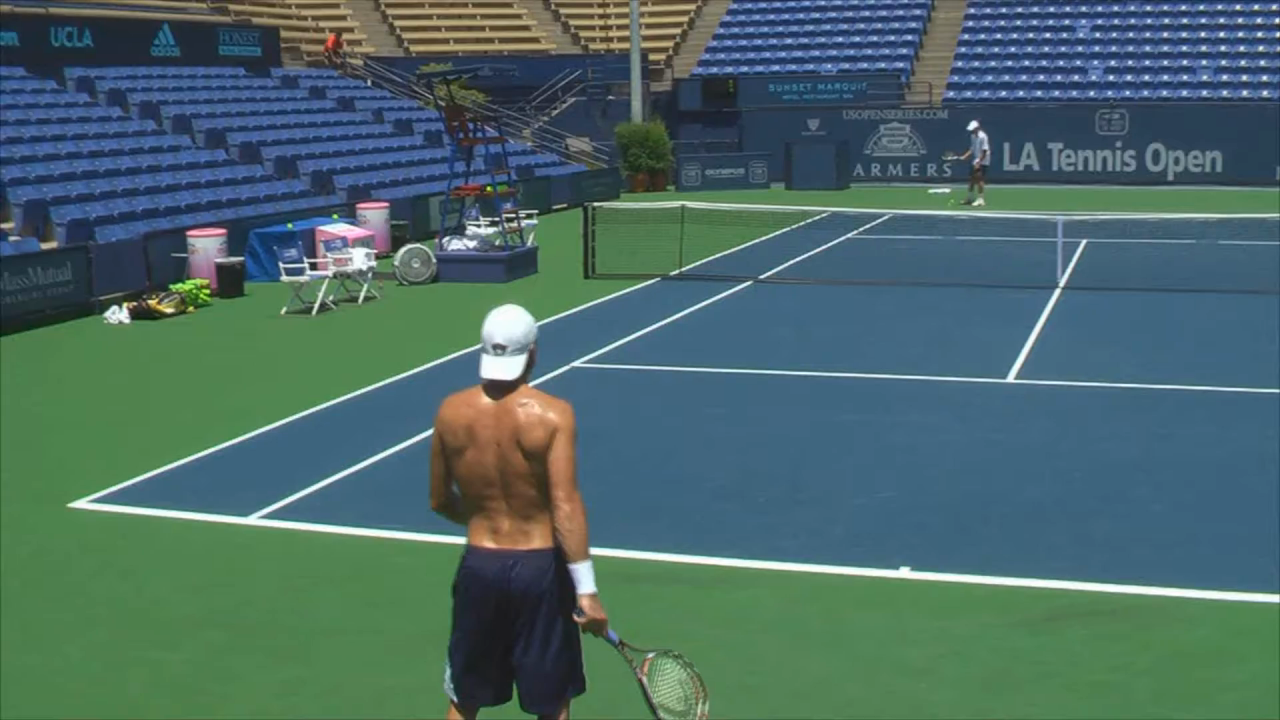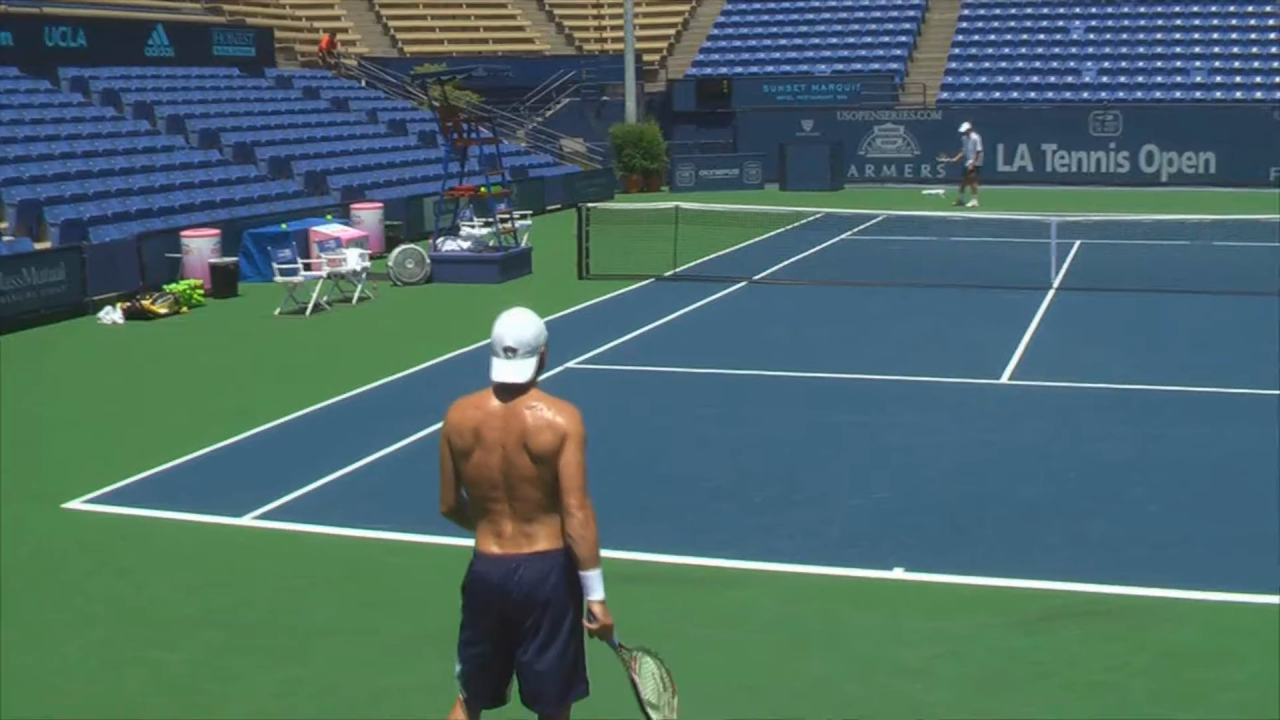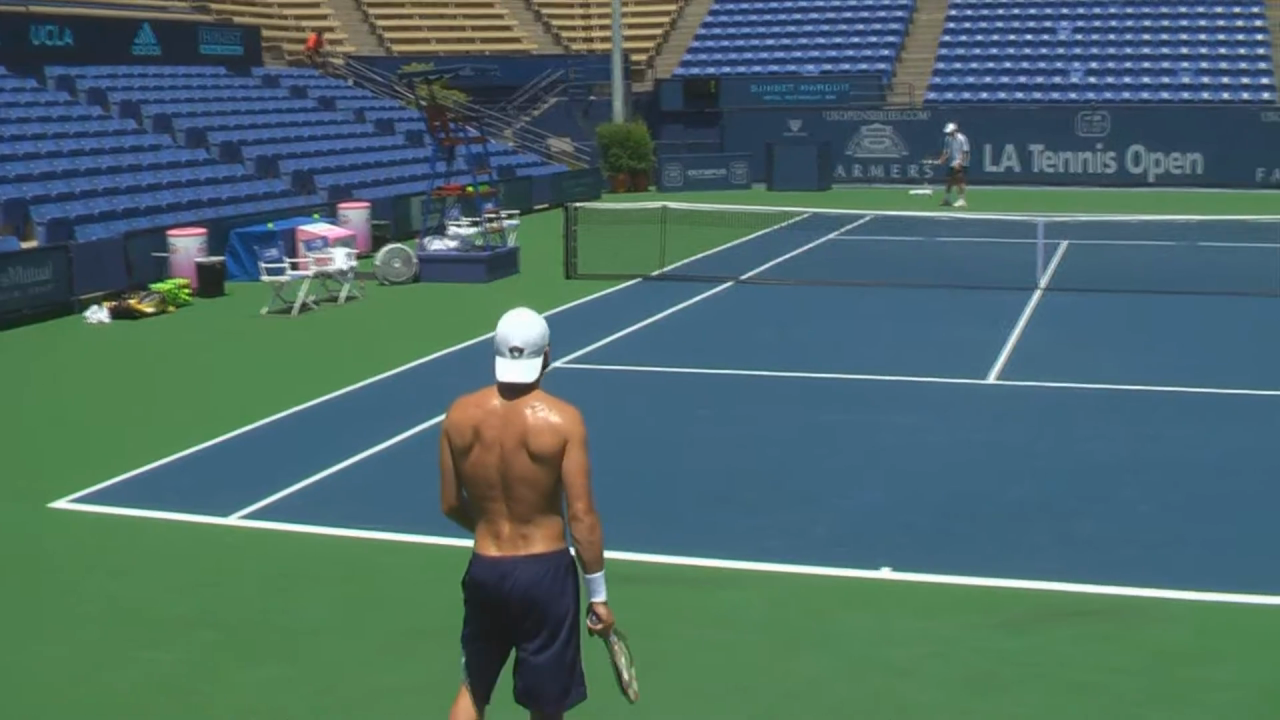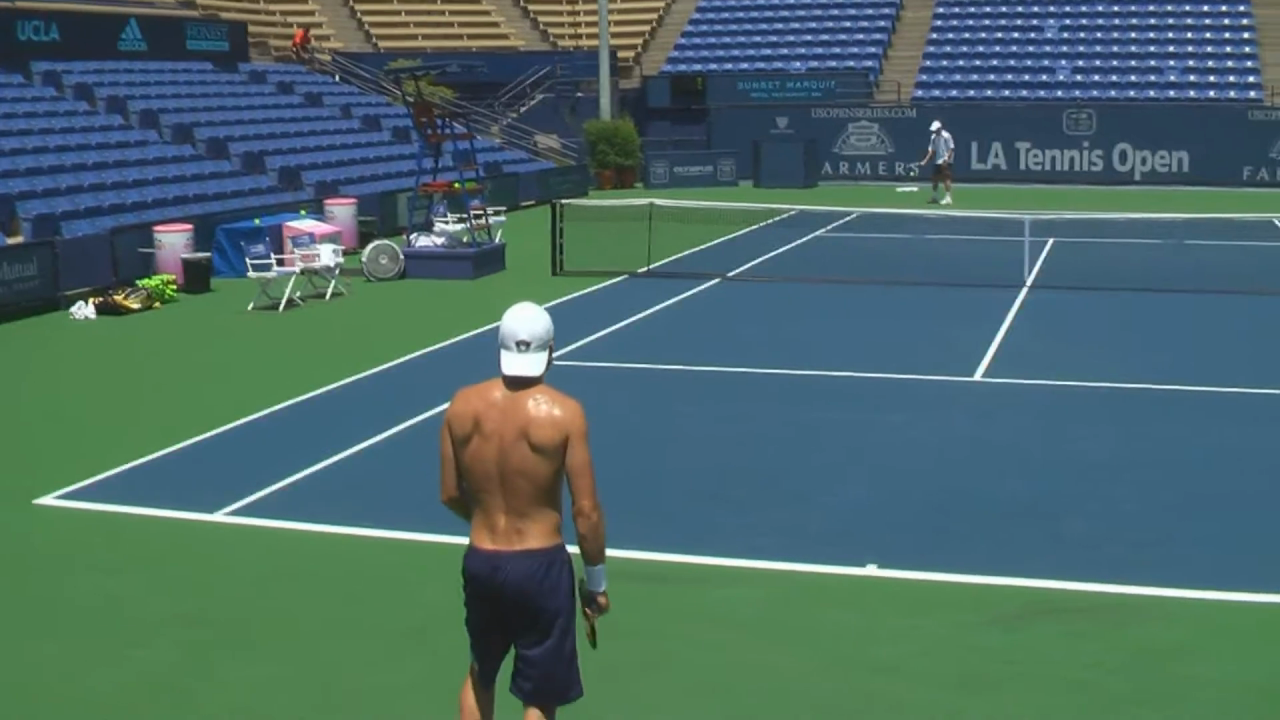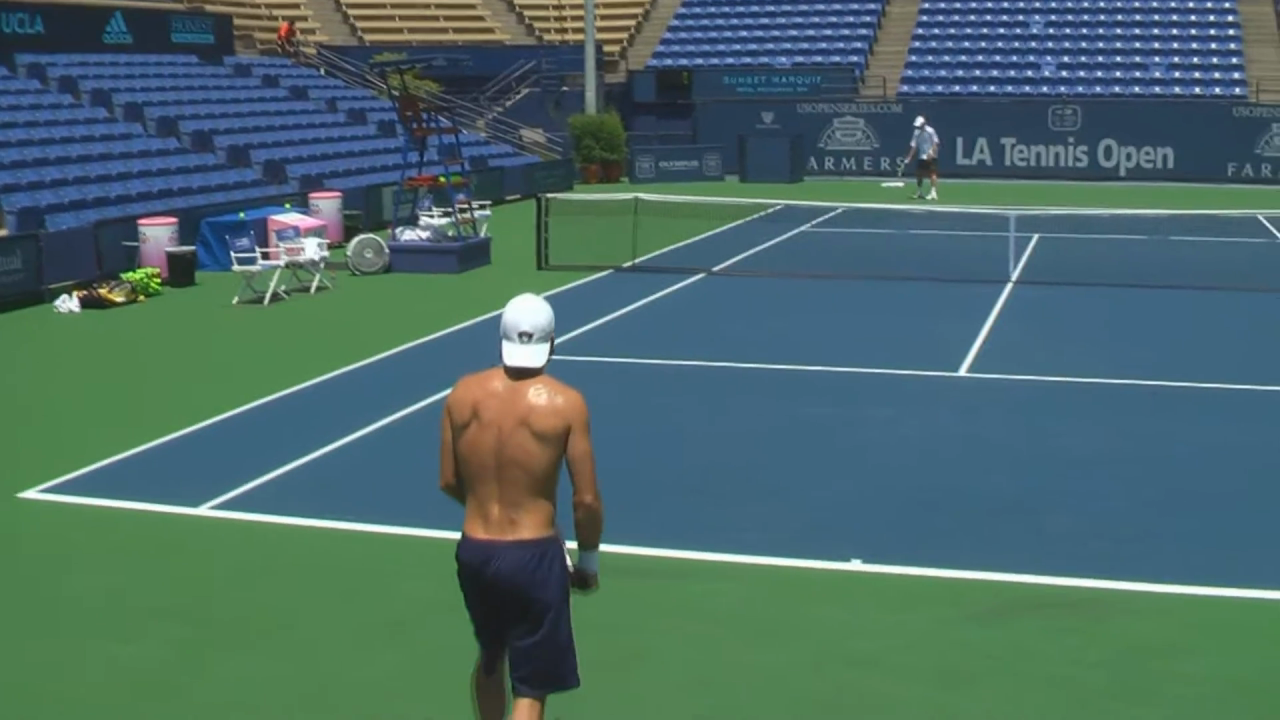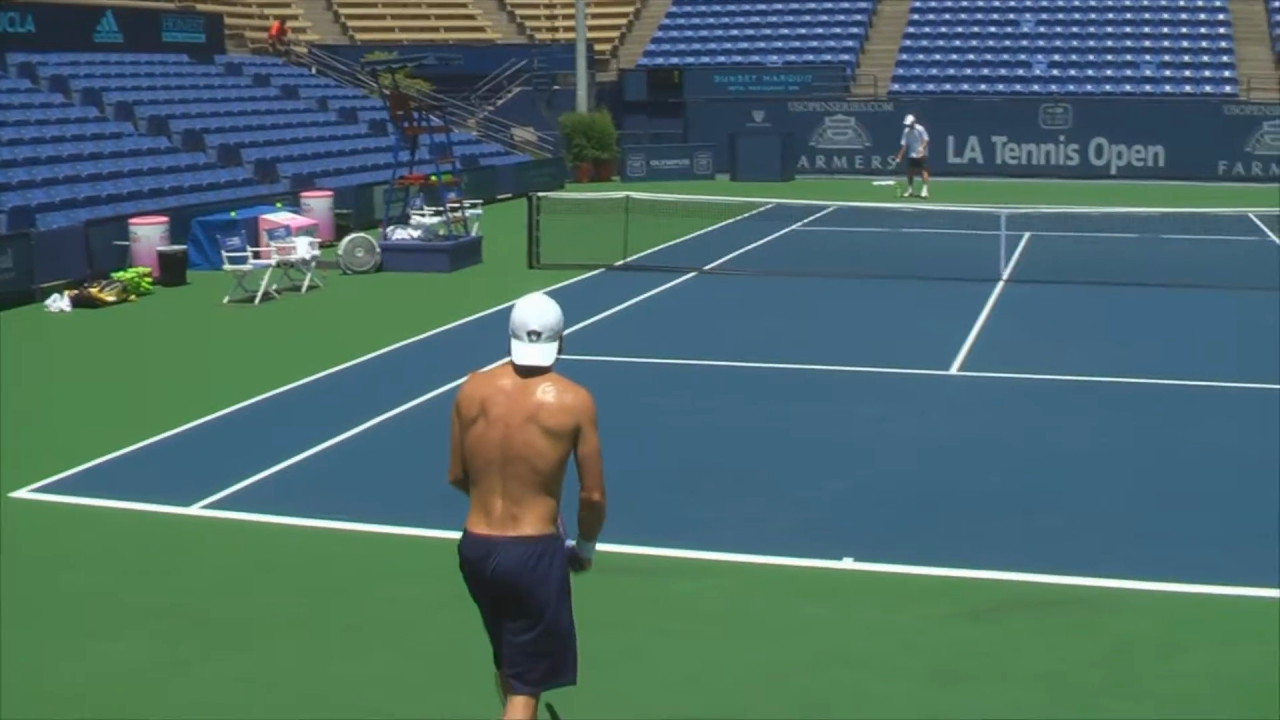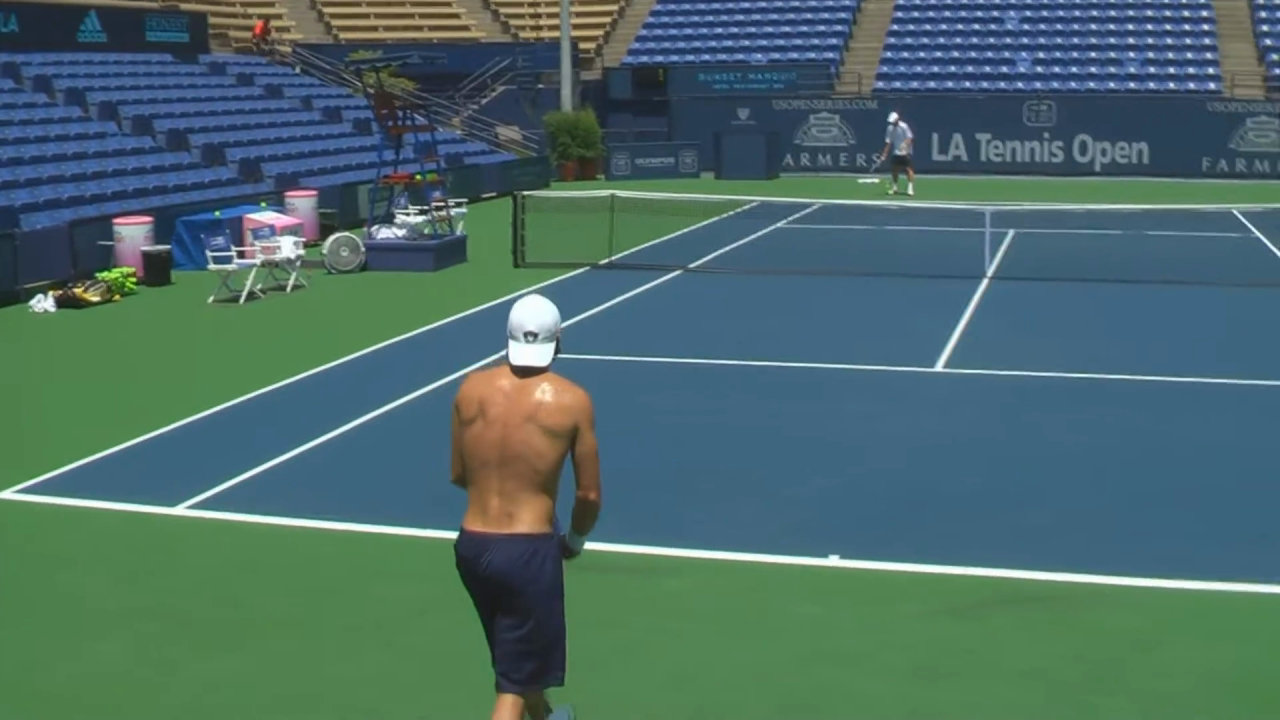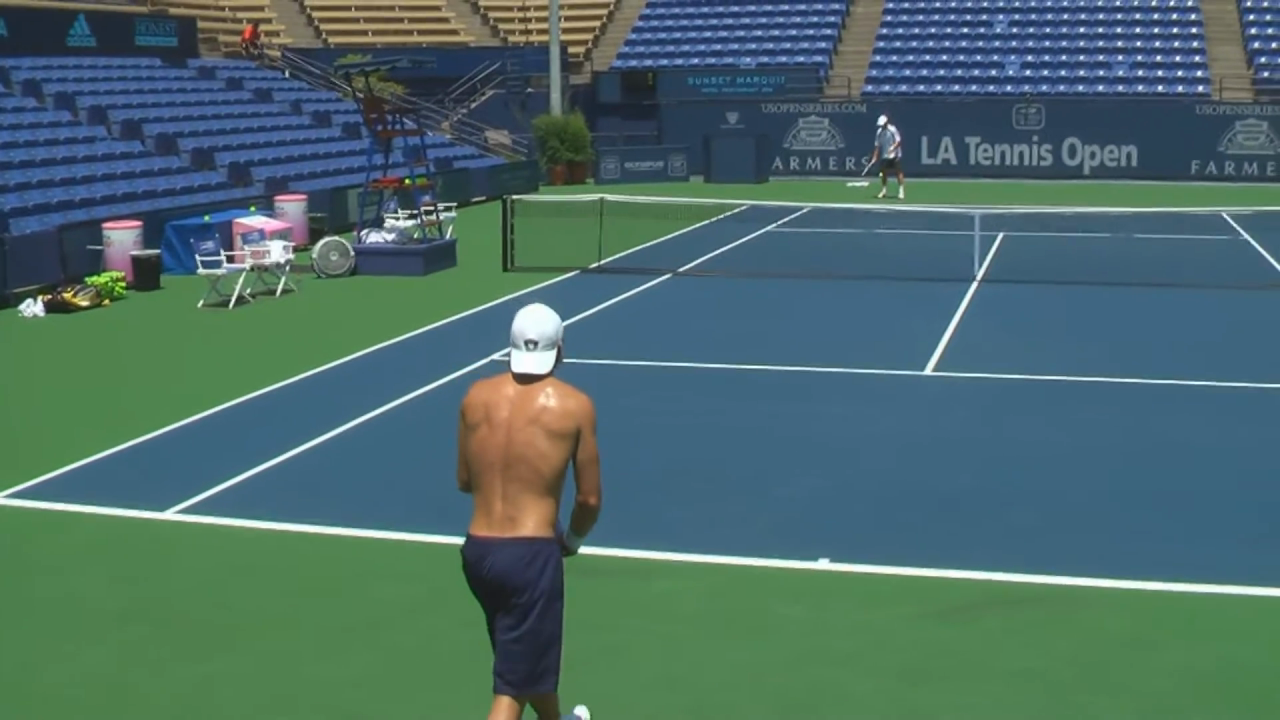
dt=0.3s
person 1, frame 1
left shoulder: (451, 412)
right shoulder: (553, 413)
left elbow: (440, 500)
right elbow: (565, 506)
right wrist: (585, 589)
left hip: (479, 565)
right hip: (540, 566)
person 1, frame 2
left shoulder: (459, 415)
right shoulder: (561, 418)
left elbow: (449, 505)
right elbow: (576, 512)
right wrist: (595, 595)
left hip: (486, 569)
right hip: (546, 569)
person 1, frame 3
left shoulder: (460, 414)
right shoulder: (561, 419)
left elbow: (451, 505)
right elbow: (581, 515)
right wrist: (598, 595)
left hip: (484, 569)
right hip: (545, 571)
left knee: (474, 684)
person 1, frame 4
left shoulder: (462, 405)
right shoulder: (564, 412)
left elbow: (451, 495)
right elbow: (586, 510)
right wrist: (597, 582)
left hip: (480, 560)
right hip: (541, 566)
left knee: (479, 673)
person 1, frame 5
left shoulder: (463, 393)
right shoulder: (564, 403)
left elbow: (448, 482)
right elbow: (586, 500)
right wrist: (588, 561)
left hip: (473, 551)
right hip: (532, 556)
left knee: (490, 660)
person 1, frame 6
left shoulder: (472, 389)
right shoulder: (573, 400)
left elbow: (457, 476)
right elbow: (593, 496)
right wrist: (584, 548)
left hip: (475, 546)
right hip: (533, 553)
left knee: (507, 660)
right knee: (527, 681)
person 1, frame 7
left shoulder: (471, 389)
right shoulder: (570, 400)
left elbow: (459, 475)
right elbow: (589, 494)
right wrist: (575, 539)
left hip: (471, 545)
right hip: (527, 550)
left knee: (515, 656)
right knee: (515, 684)
person 1, frame 8
left shoulder: (476, 397)
right shoulder: (573, 405)
left elbow: (465, 481)
right elbow: (589, 498)
right wrist: (573, 538)
left hip: (477, 549)
right hip: (529, 554)
left knee: (524, 657)
